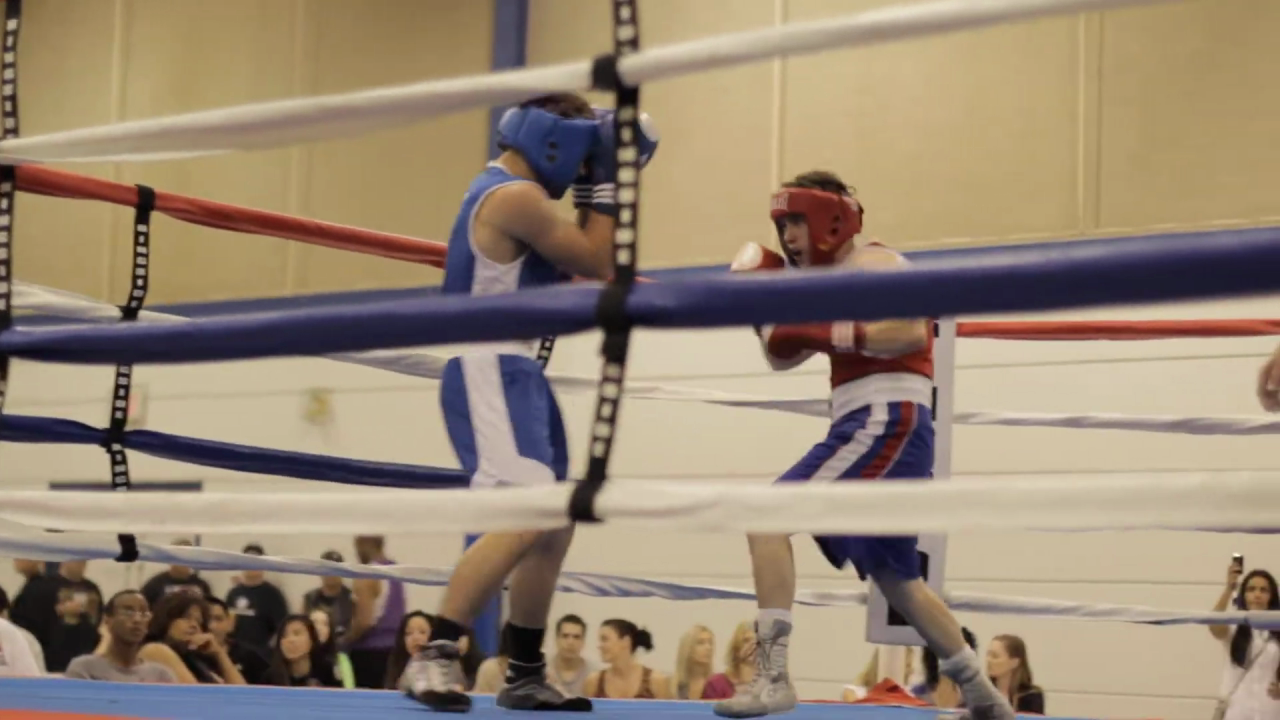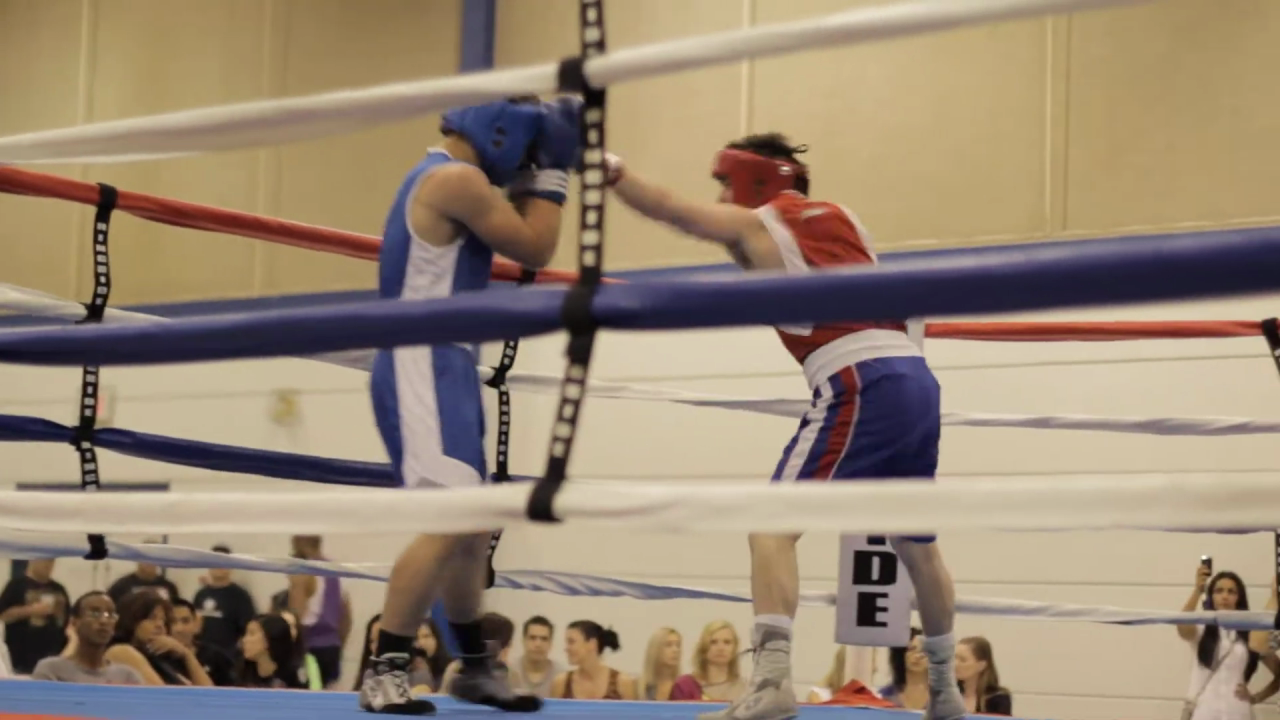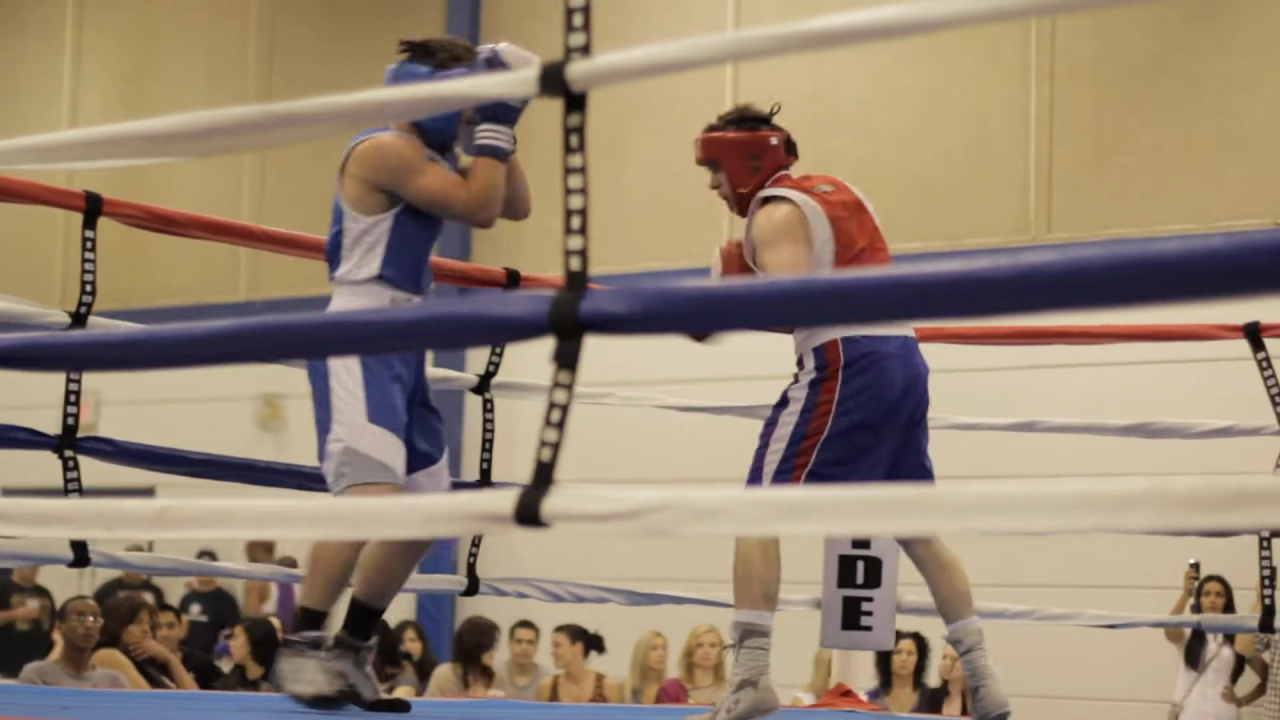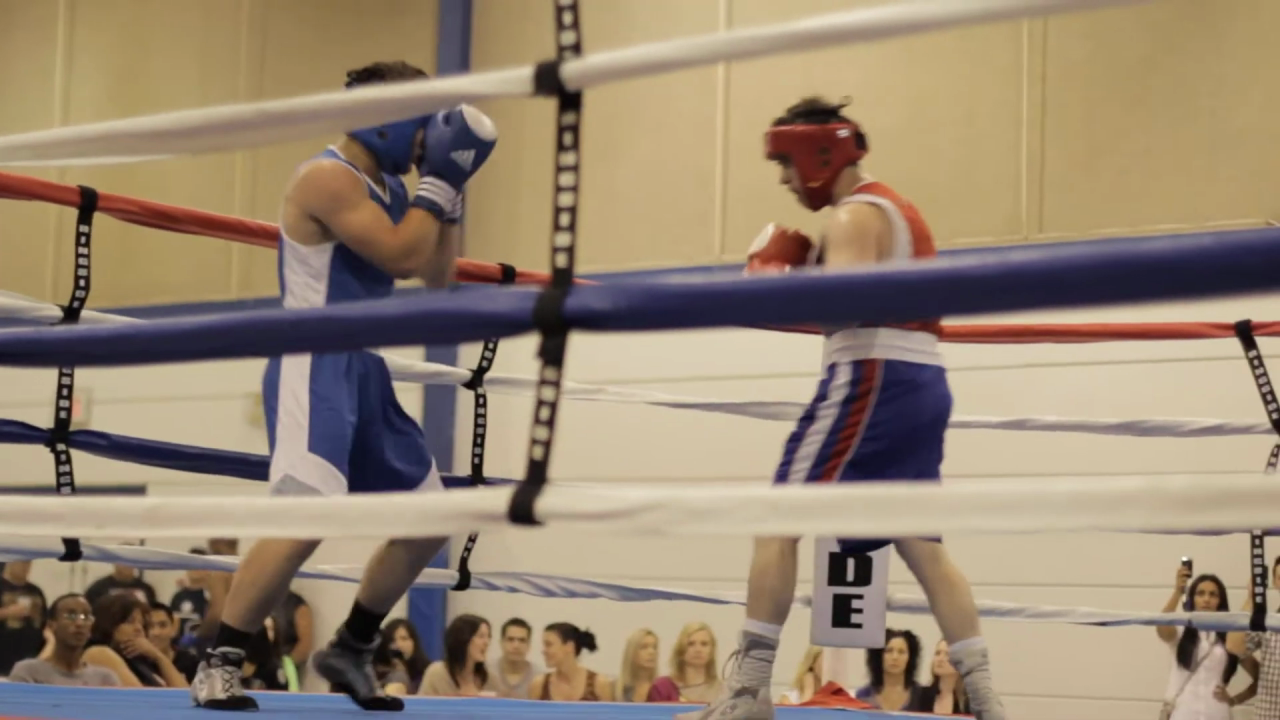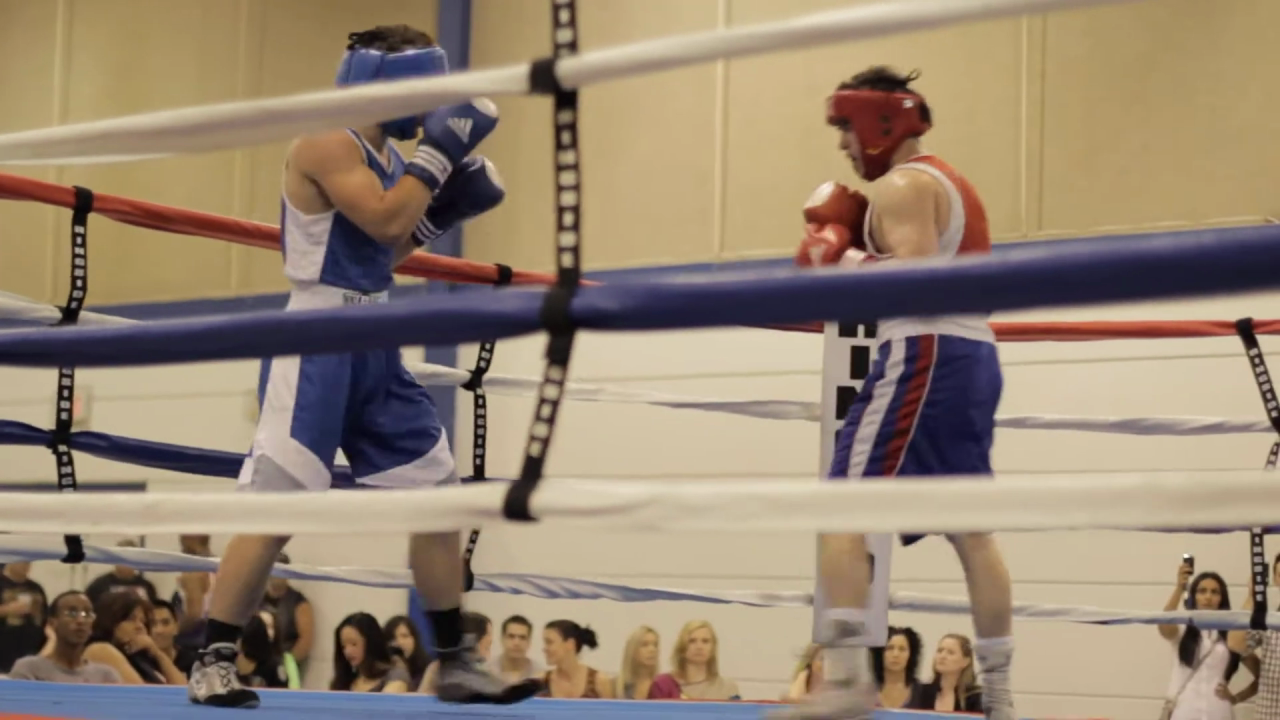
dt=0.2s
person 1, frame 1
left shoulder: (502, 191)
right shoulder: (516, 198)
left elbow: (576, 250)
right elbow: (596, 264)
left wrist: (597, 184)
right wrist: (608, 183)
left hip: (515, 373)
right hip: (490, 374)
left knee: (553, 529)
right knee: (524, 521)
right ankle: (435, 658)
person 1, frame 2
left shoulder: (450, 180)
right shoulder: (456, 178)
left elbow: (516, 246)
right elbow: (536, 249)
left wrist: (532, 173)
right wrist: (554, 167)
left hip: (445, 366)
right hip: (423, 364)
left knee: (469, 527)
left ankle: (476, 666)
right ankle: (386, 670)
person 1, frame 3
left shoulder: (420, 155)
right shoulder: (384, 150)
left elbow: (516, 206)
right elbow: (479, 208)
left wrist: (494, 123)
right wrist: (495, 123)
left hip: (399, 344)
right knee: (372, 494)
left ankle: (349, 654)
right ankle: (301, 647)
person 1, frame 4
left shoulder: (384, 186)
right shoulder: (326, 178)
left elbow: (437, 274)
right elbow: (396, 253)
left wrist: (452, 174)
right wrist: (441, 175)
left hip: (360, 367)
right hip: (313, 363)
left ankle: (349, 649)
right ankle: (219, 665)
person 1, frame 5
left shoulder: (384, 158)
right shoulder: (327, 143)
right elbow: (386, 223)
left wrist: (438, 213)
right wrist: (437, 148)
left hip: (373, 345)
right hip: (318, 342)
right knee: (281, 503)
left ankle: (455, 663)
right ankle: (213, 660)
person 2, frame 1
left shoulder: (871, 262)
left elbow: (912, 333)
right elbow: (780, 359)
left wrist: (829, 332)
left hip: (887, 426)
right hip: (874, 431)
right knee: (898, 579)
person 2, frame 2
left shoulder: (755, 225)
right shoulder: (835, 216)
left elbow: (667, 207)
left wrist: (613, 168)
left hip: (857, 392)
right hip: (911, 384)
left knee: (773, 530)
right knee: (918, 545)
person 2, frame 3
left shoulder: (774, 214)
right shoulder: (835, 191)
right wrist: (753, 279)
left hip: (842, 367)
right hip: (899, 360)
right knee: (918, 534)
person 2, frame 4
left shoulder: (856, 216)
right shoulder: (890, 205)
left wrist: (778, 278)
right wrist: (808, 266)
left hip: (871, 380)
right hip: (923, 384)
left knee: (777, 526)
right knee: (923, 544)
person 2, frame 5
left shoulder: (902, 185)
right shoulder: (945, 182)
left wrist: (836, 258)
right wrist: (853, 241)
left hip: (922, 361)
right hip: (971, 362)
right knee: (972, 531)
